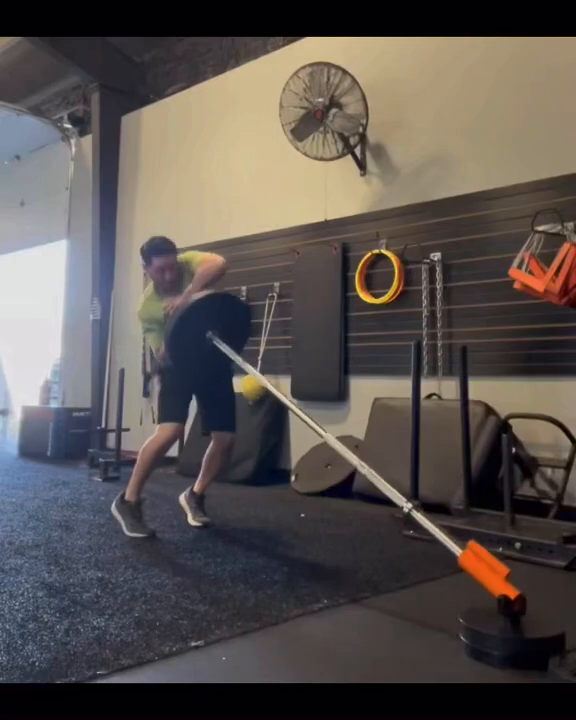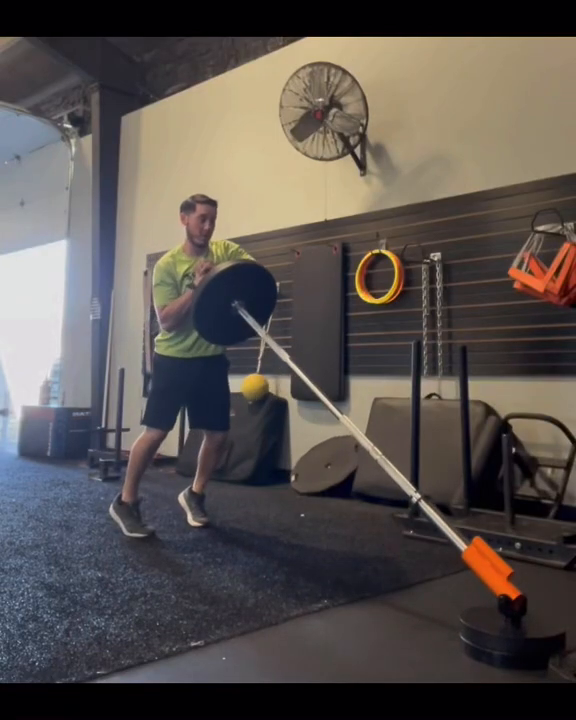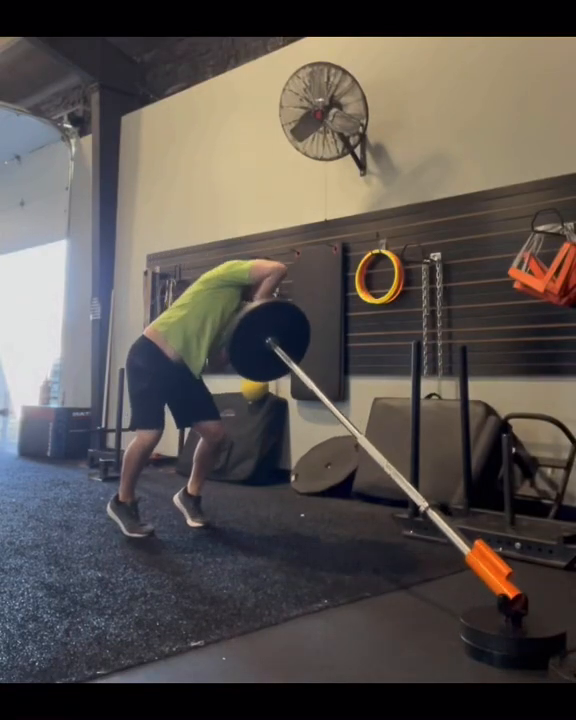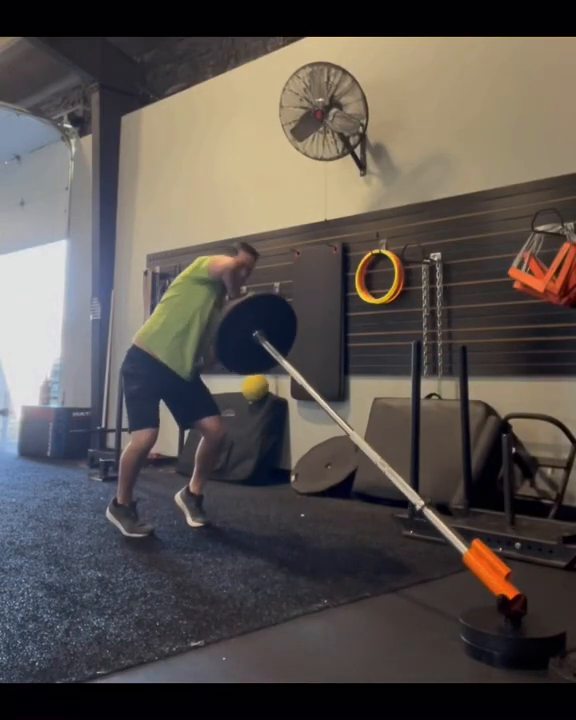
dt=1s
person 1, frame 1
left shoulder: (188, 264)
right shoulder: (148, 308)
left elbow: (218, 264)
right elbow: (164, 357)
left wrist: (186, 297)
left hip: (214, 363)
right hip: (178, 368)
left knee: (225, 438)
right knee: (169, 431)
left ankle: (195, 495)
right ankle: (128, 501)
person 1, frame 2
left shoulder: (227, 251)
right shoulder: (167, 265)
right elbow: (166, 320)
right wrist: (195, 288)
left hip: (212, 359)
right hip: (174, 359)
left knee: (217, 434)
right knee: (155, 432)
left ankle: (194, 495)
right ankle: (125, 502)
person 1, frame 3
left shoulder: (234, 310)
right shoulder: (228, 274)
left elbow: (218, 362)
right elbow: (276, 269)
left hip: (183, 367)
right hip: (152, 356)
left knee: (215, 433)
right knee: (149, 435)
left ankle: (190, 496)
right ankle: (123, 503)
person 1, frame 4
left shoulder: (220, 304)
right shoulder: (202, 269)
left elbow: (208, 356)
right elbow: (227, 266)
right wrist: (235, 298)
left hip: (181, 369)
right hip: (145, 362)
left knee: (215, 431)
right knee: (145, 437)
left ankle: (192, 495)
right ankle: (121, 505)
